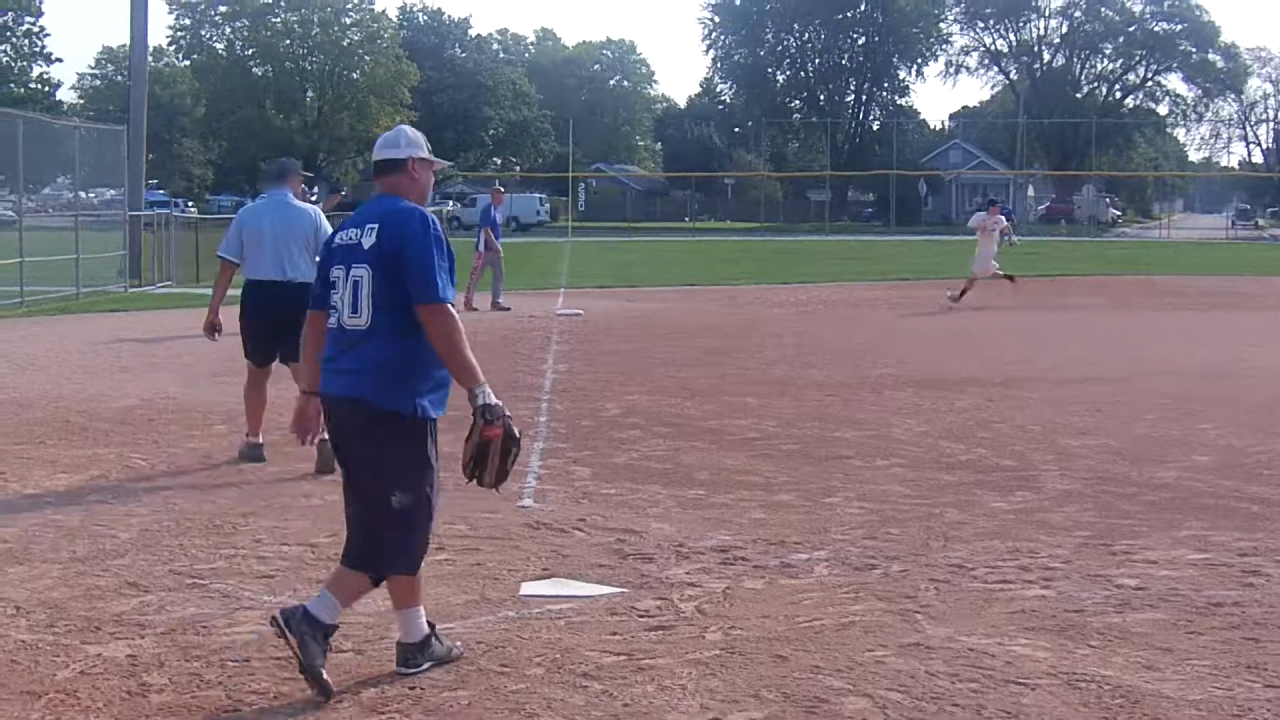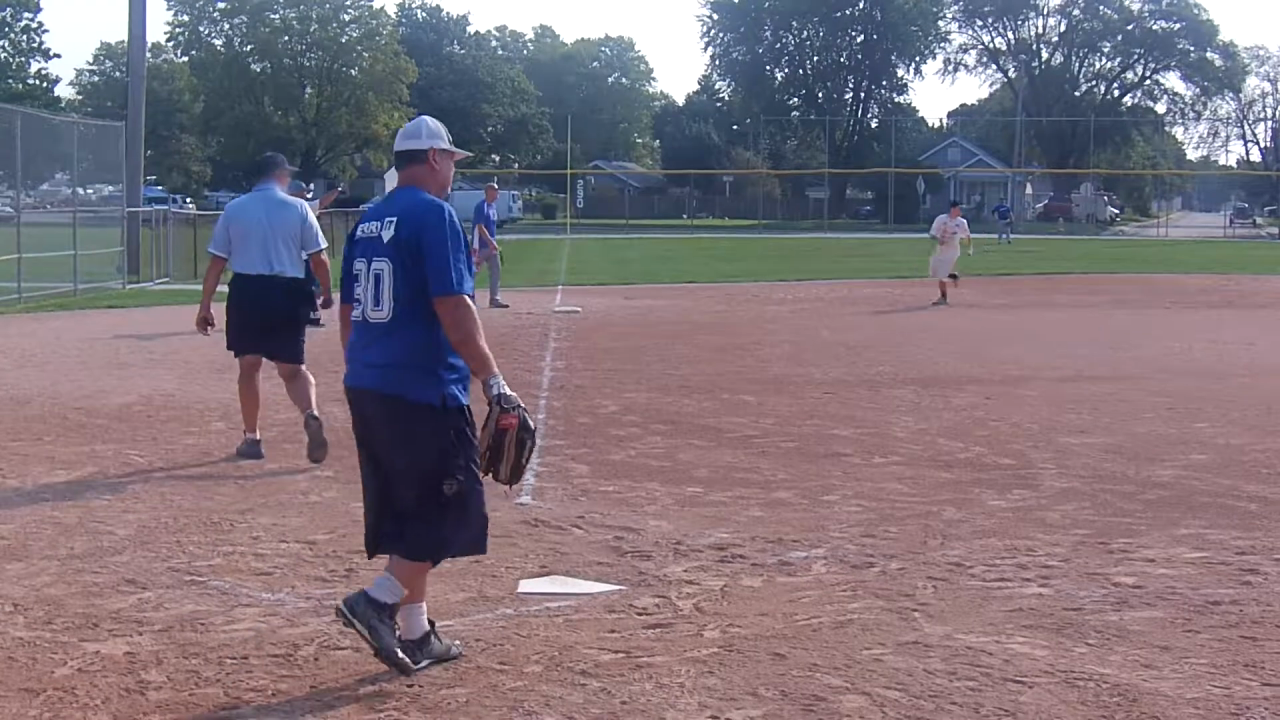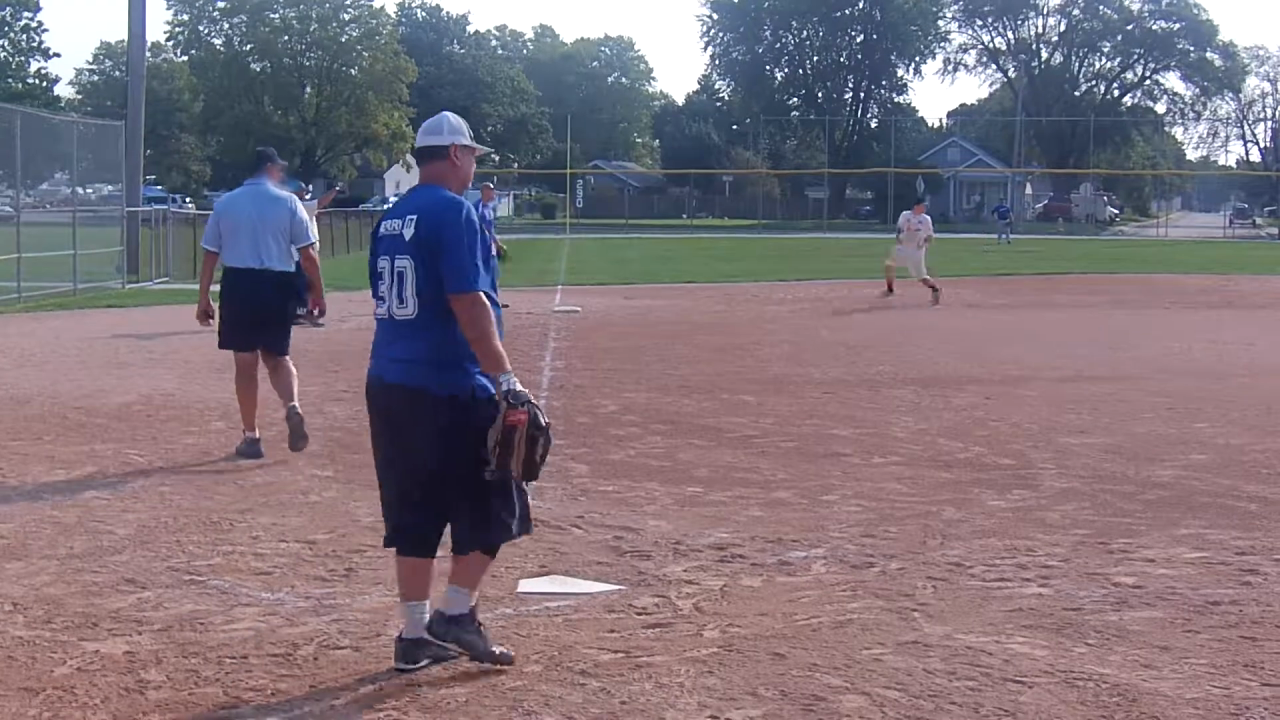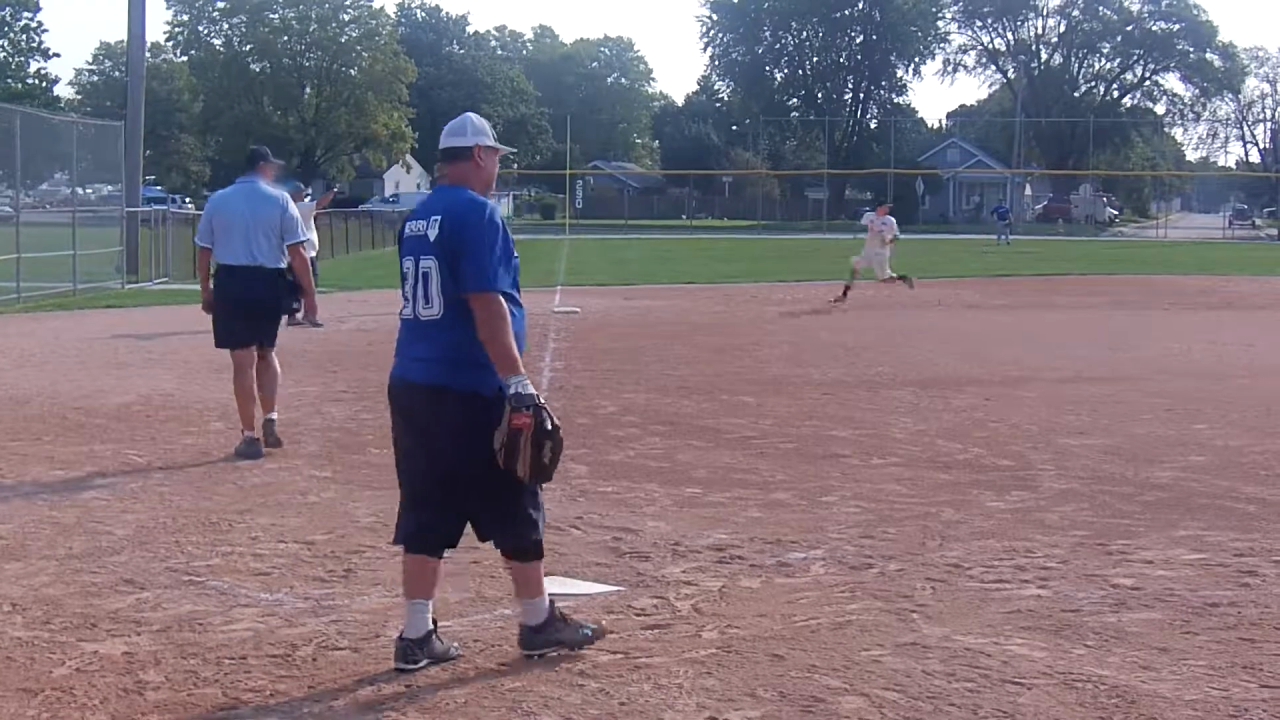
dt=0.1s
person 1, frame 1
left shoulder: (344, 231)
right shoulder: (415, 223)
left elbow: (317, 320)
right elbow: (437, 317)
left wrist: (310, 392)
right wrist: (480, 389)
left hip: (342, 397)
right hip: (395, 403)
left knee: (400, 519)
right knee: (390, 530)
left ankle: (415, 638)
right ankle: (311, 618)
person 1, frame 2
left shoulder: (367, 222)
right shoulder: (435, 215)
left elbow: (348, 311)
right elbow: (453, 307)
right wrist: (493, 381)
left hip: (366, 386)
right hip: (423, 393)
left knee: (399, 514)
right knee: (451, 515)
left ankle: (411, 632)
right ankle: (375, 602)
person 1, frame 3
left shoulder: (390, 219)
right shoulder: (454, 212)
right elbow: (468, 304)
right wrist: (505, 376)
left hip: (389, 383)
right hip: (450, 387)
left knee: (414, 511)
right knee: (493, 502)
left ankle: (417, 633)
right ankle: (456, 615)
person 1, frame 4
left shoulder: (417, 218)
right shoulder: (478, 213)
right elbow: (486, 305)
right wrist: (517, 380)
left hip: (411, 382)
right hip: (469, 388)
left knee: (424, 512)
right knee: (515, 506)
left ankle: (414, 635)
right ankle: (538, 622)
person 2, frame 1
left shoulder: (247, 214)
right shoulder: (311, 214)
left elbow: (227, 267)
left wrist: (213, 311)
left hip: (259, 299)
right hip: (301, 299)
left knee: (258, 373)
left ankle: (253, 442)
right ankle: (323, 437)
person 2, frame 2
left shoulder: (234, 209)
right shoulder: (297, 208)
left elbow: (217, 261)
right elbow: (318, 259)
left wrist: (205, 306)
right wrist: (326, 293)
left hip: (246, 293)
right hip: (287, 294)
left knee: (249, 367)
right knee: (292, 367)
left ankle: (252, 438)
right ankle: (311, 417)
person 2, frame 3
left shoulder: (226, 203)
right shoulder: (288, 202)
left elbow: (210, 255)
right elbow: (308, 254)
left wrist: (204, 299)
right wrist: (318, 291)
left hip: (238, 286)
right hip: (278, 288)
left knee: (245, 364)
right knee: (278, 359)
left ankle: (251, 437)
right ankle: (292, 408)
person 2, frame 4
left shoulder: (218, 200)
right shoulder: (280, 200)
left elbow: (204, 251)
right elbow: (297, 251)
left wrist: (206, 290)
right wrist: (309, 292)
left hip: (230, 284)
right hip: (269, 284)
left knee: (244, 362)
right knee: (265, 355)
left ankle: (251, 436)
right ankle: (270, 420)
